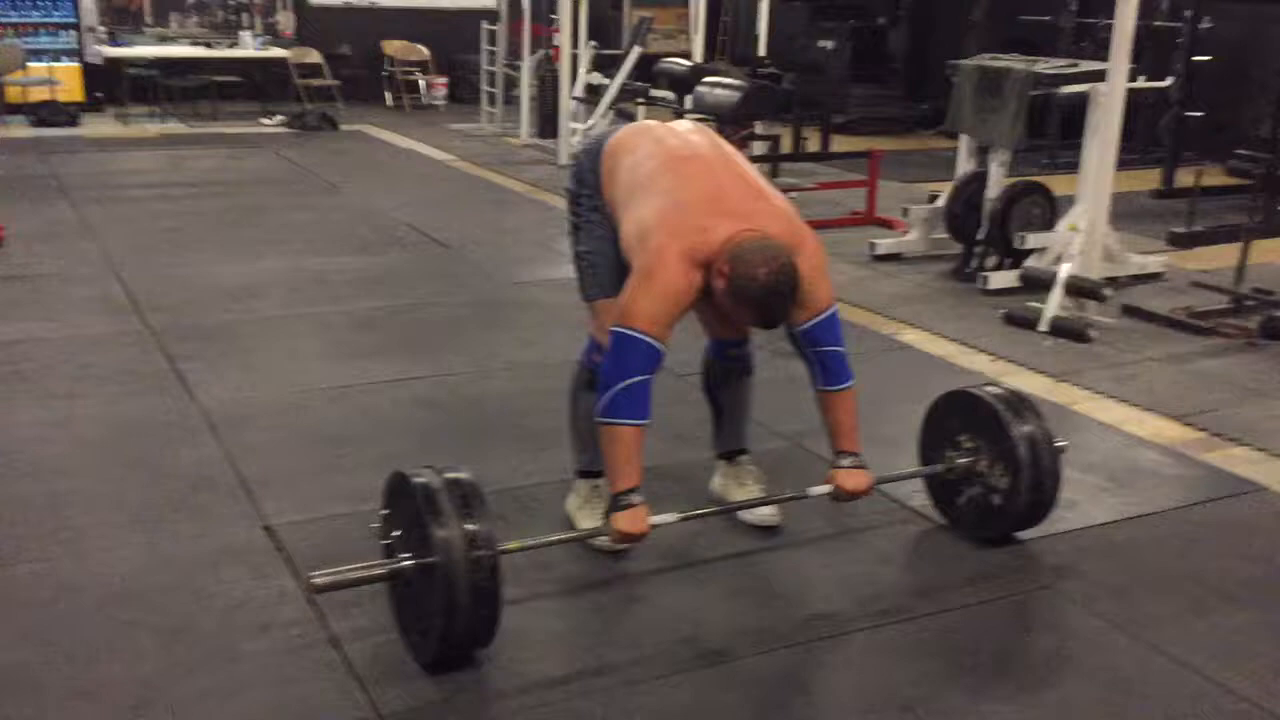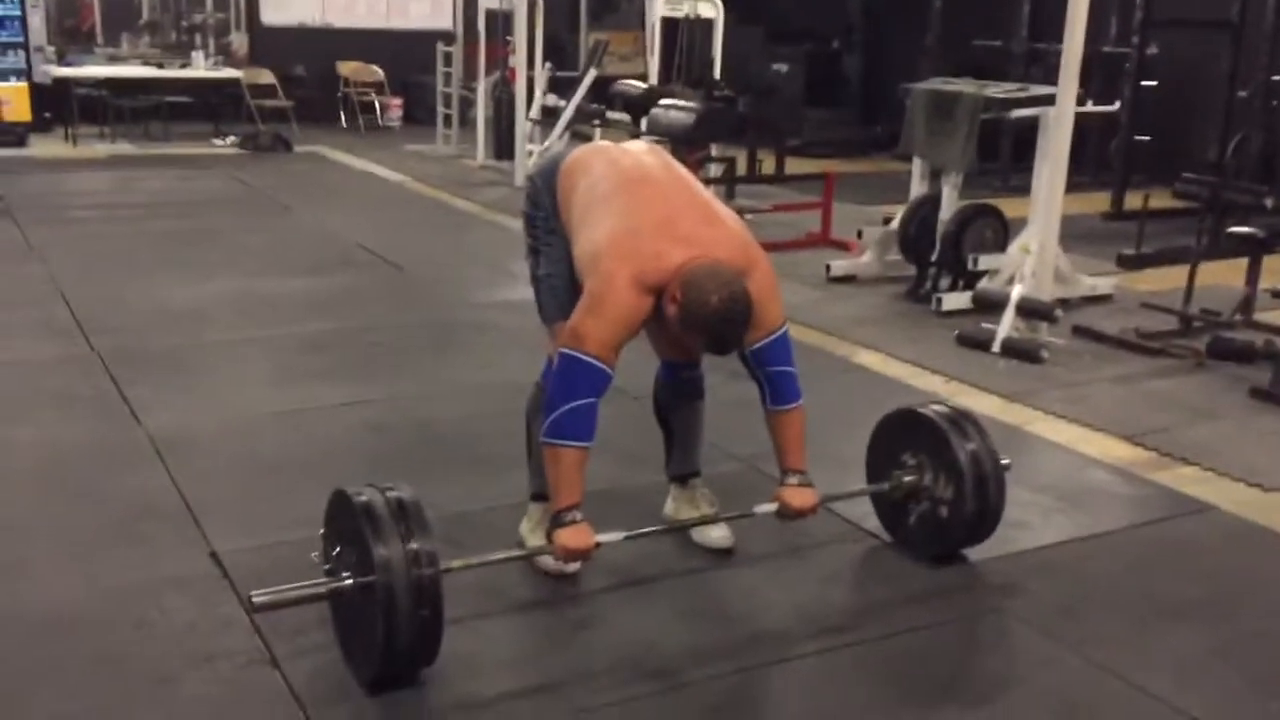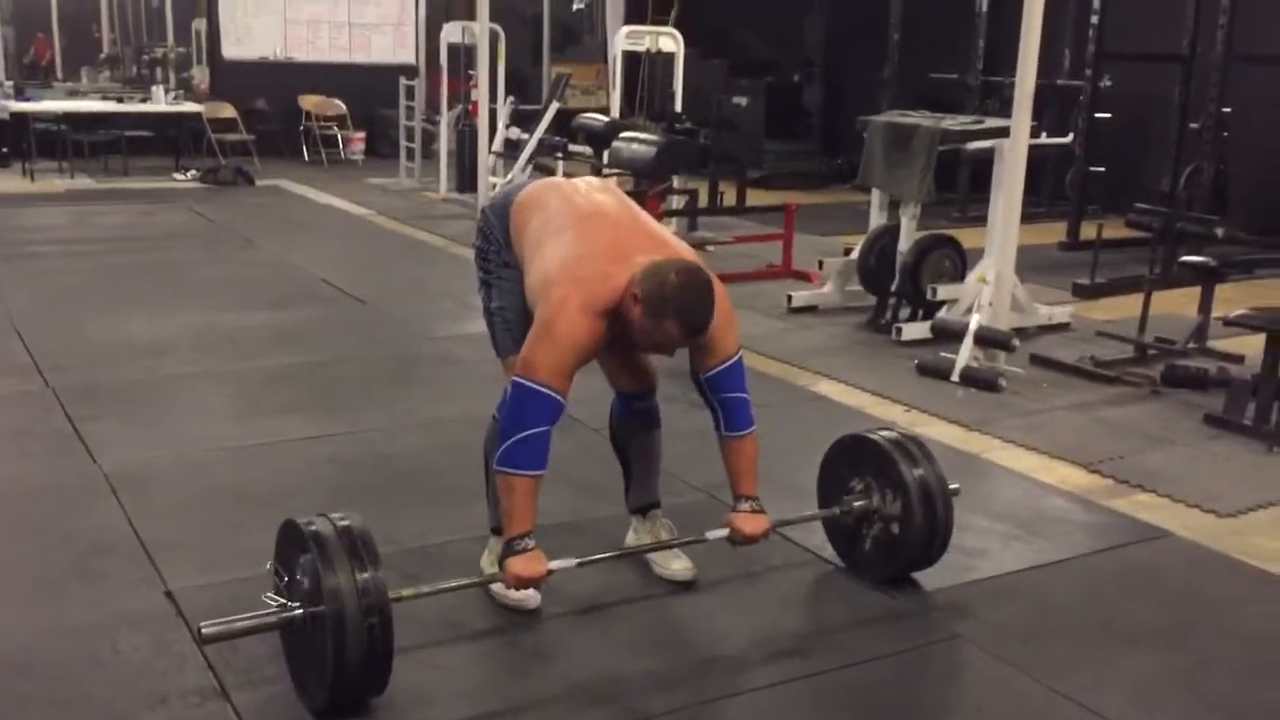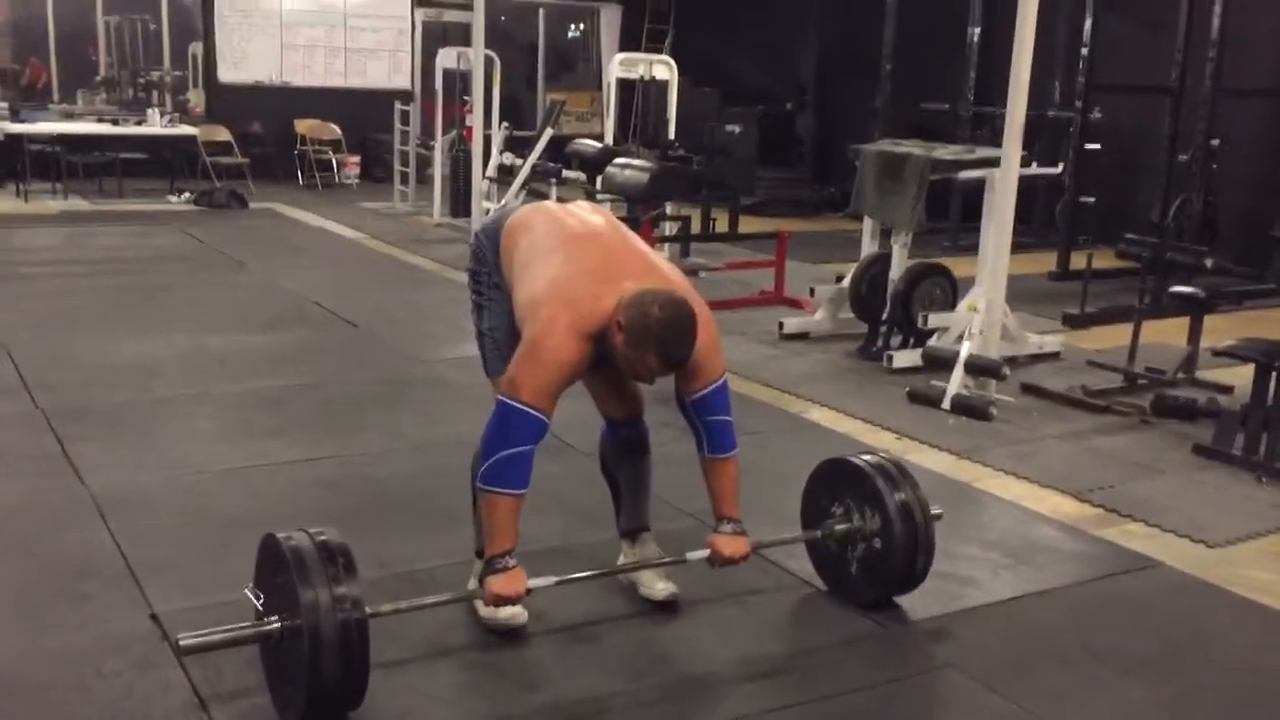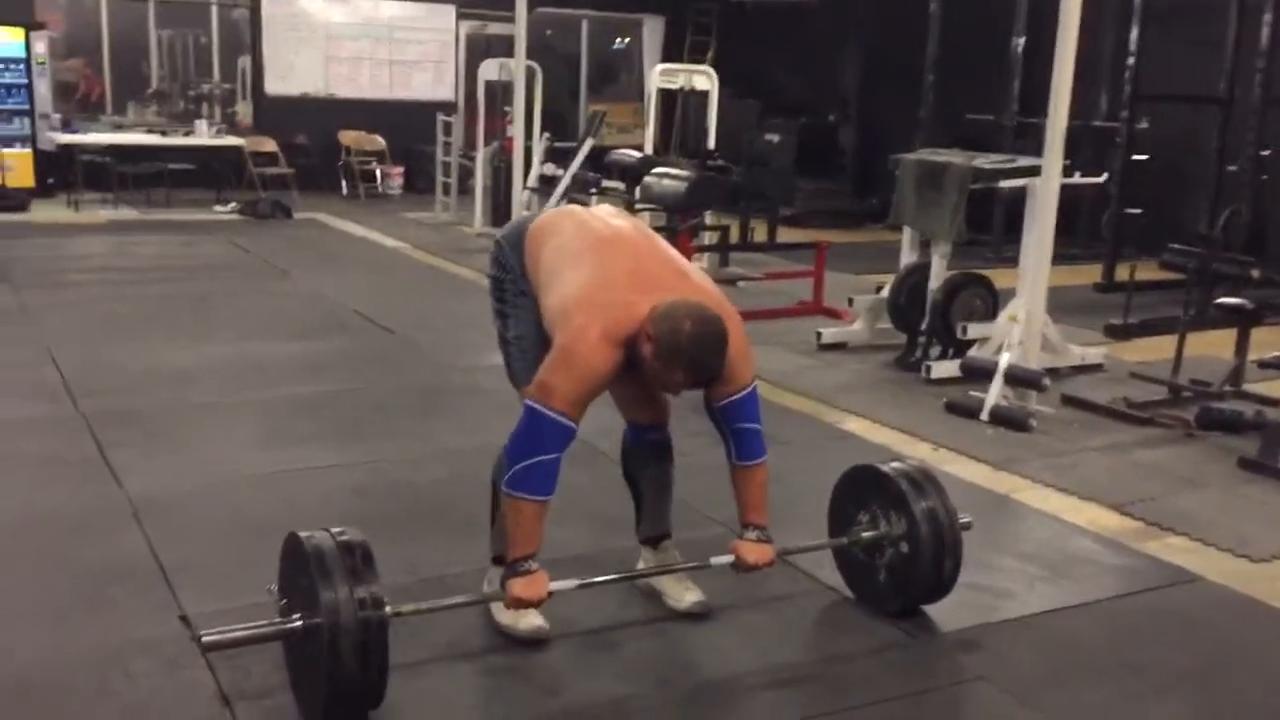
dt=1s
person 1, frame 1
left shoulder: (798, 249)
right shoulder: (673, 259)
left elbow: (826, 350)
right elbow: (627, 373)
left wrist: (848, 458)
right wrist: (625, 497)
left knee: (731, 336)
right knee: (615, 340)
left ankle: (733, 465)
right ankle: (590, 484)
person 1, frame 2
left shoulder: (749, 272)
right shoulder: (624, 284)
left elbow: (776, 371)
right elbow: (575, 395)
left wrist: (795, 481)
right wrist: (570, 518)
left knee: (681, 360)
right knee: (573, 364)
left ankle: (686, 489)
right ankle: (544, 510)
person 1, frame 3
left shoulder: (701, 298)
right shoulder: (576, 309)
left elbow: (730, 397)
right elbow: (527, 420)
left wrist: (747, 502)
right wrist: (521, 544)
left knee: (638, 386)
right knee: (528, 392)
left ankle: (647, 521)
right ankle: (501, 542)
person 1, frame 4
left shoulder: (691, 320)
right shoulder: (562, 333)
left elbow: (713, 421)
right elbow: (511, 441)
left wrist: (729, 524)
right wrist: (500, 563)
left knee: (626, 415)
right knee: (516, 415)
left ankle: (637, 545)
right ankle: (484, 566)
person 1, frame 5
left shoulder: (723, 330)
right shoulder: (593, 340)
left elbow: (743, 427)
right elbow: (537, 444)
left wrist: (754, 530)
right wrist: (523, 565)
right hip: (525, 258)
left knee: (650, 419)
right knee: (539, 421)
left ankle: (657, 552)
right ankle: (502, 570)
